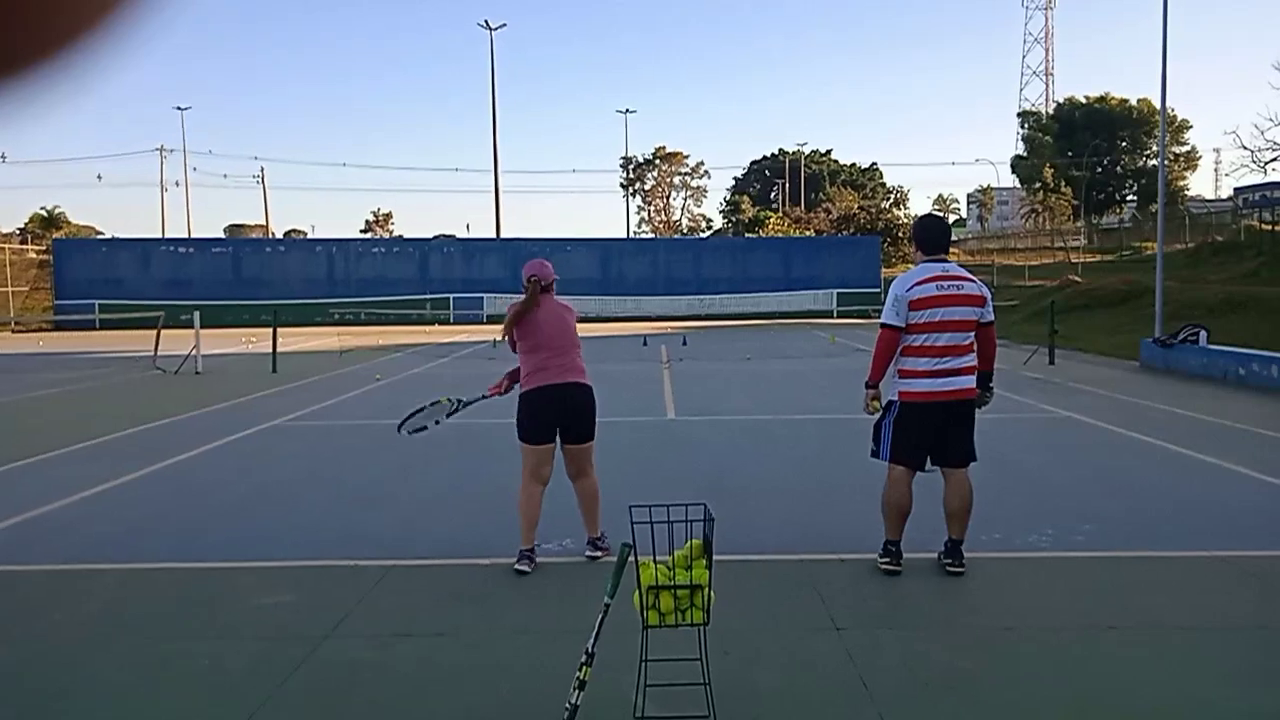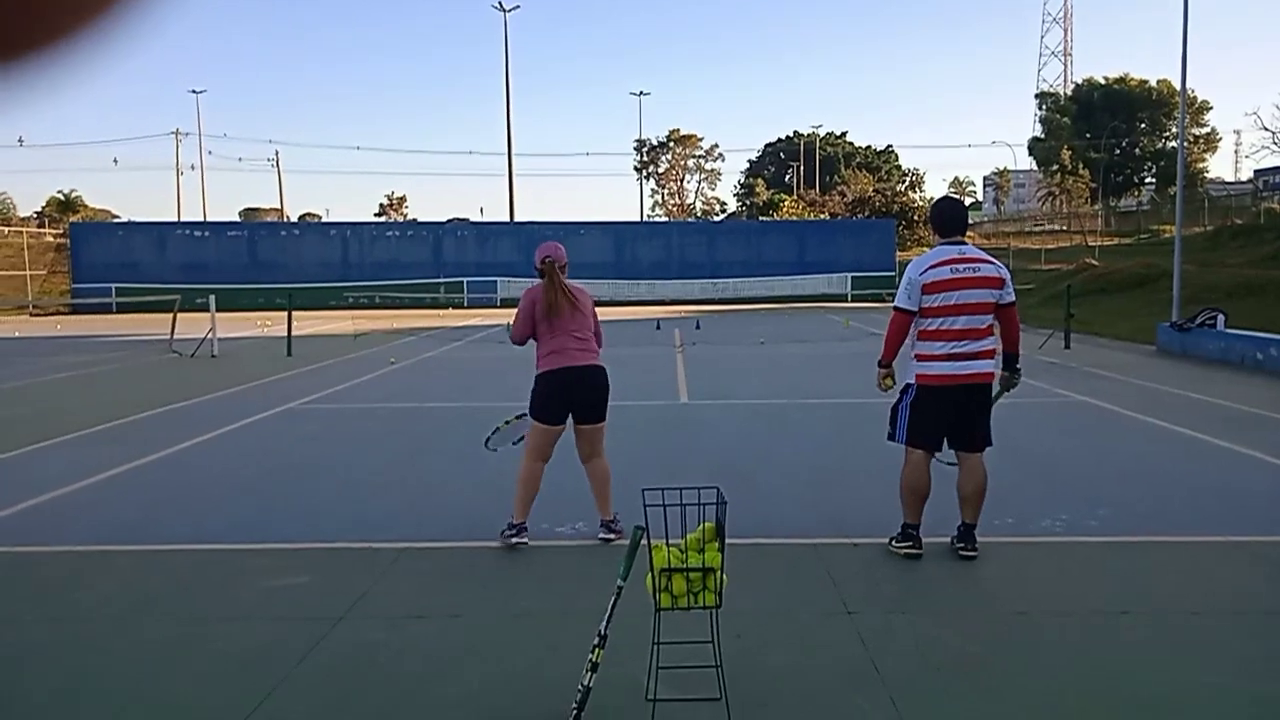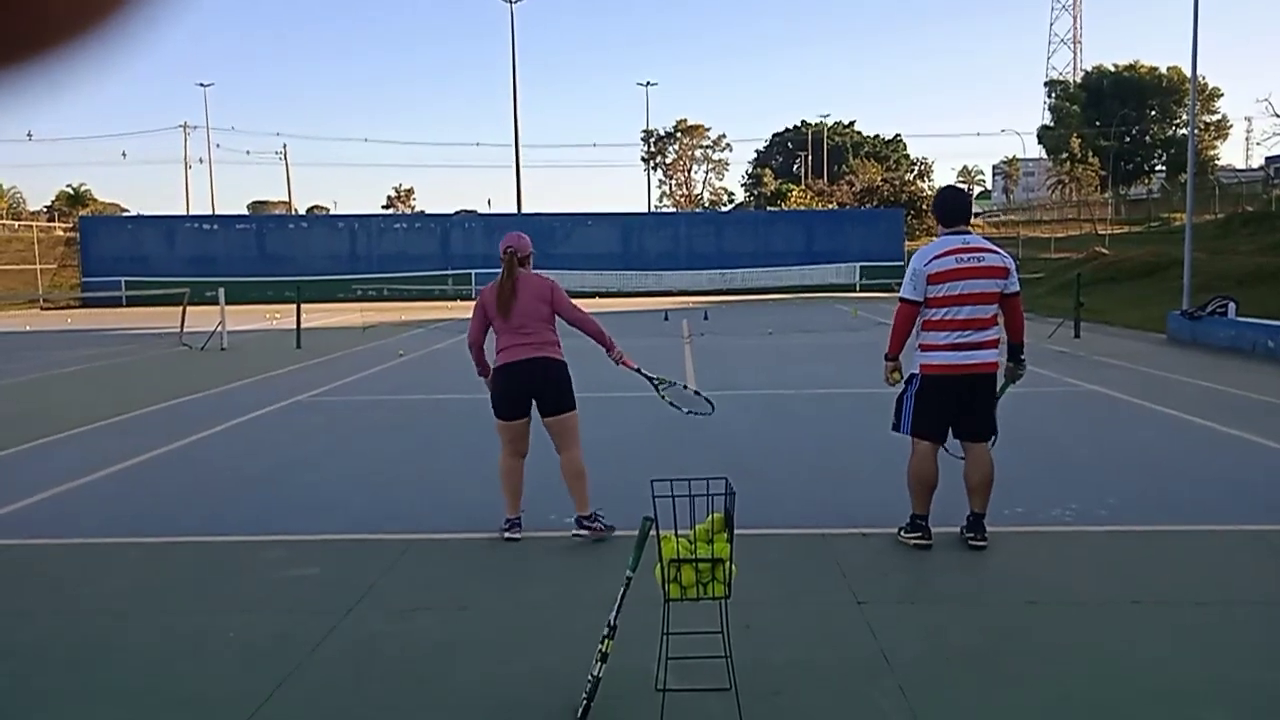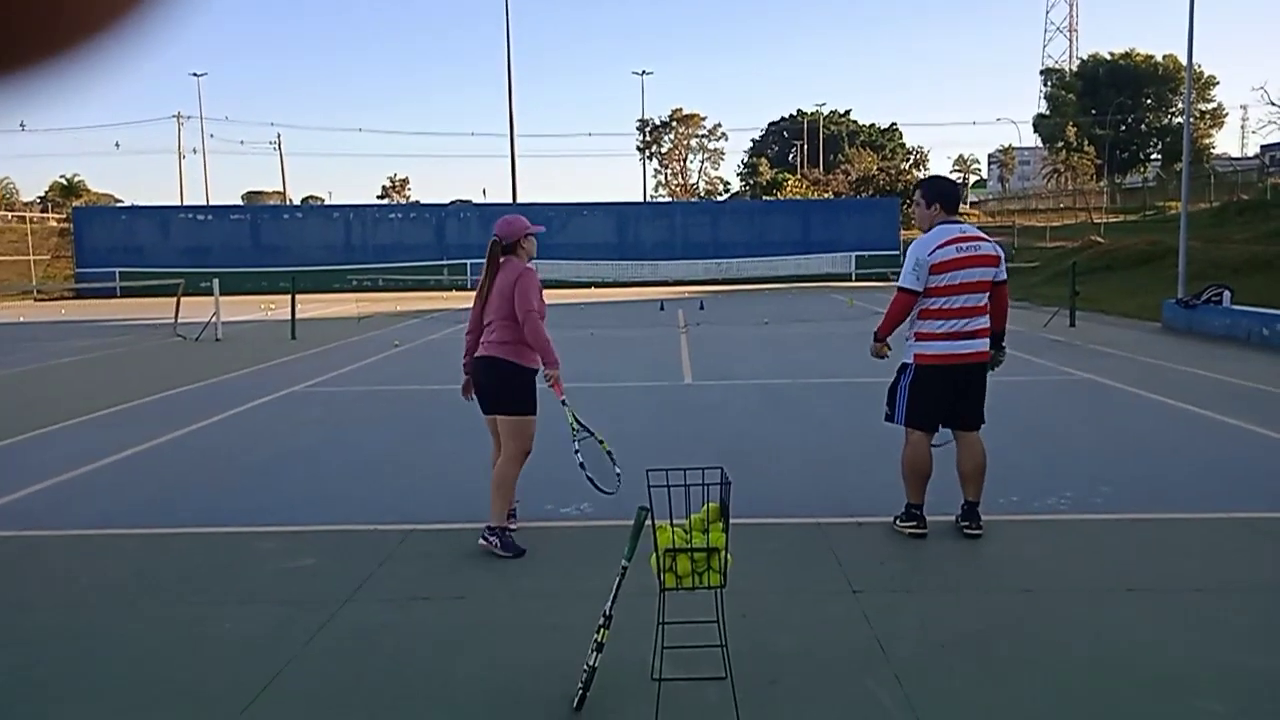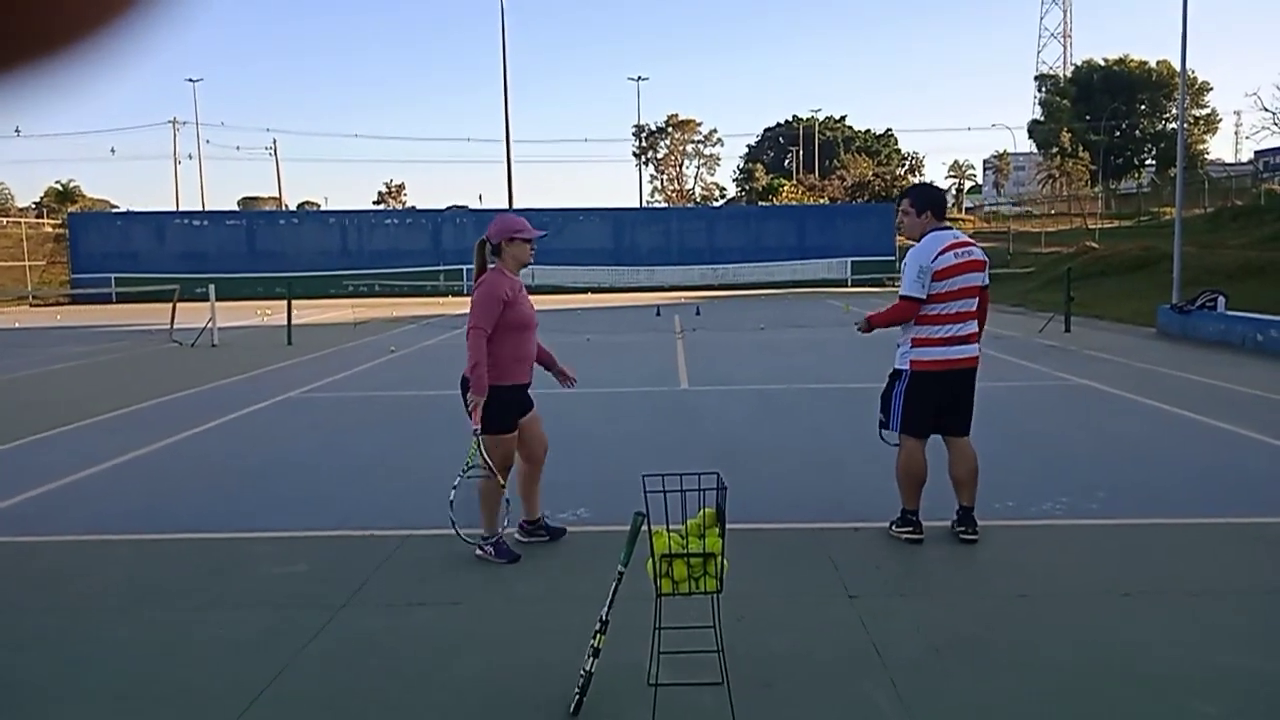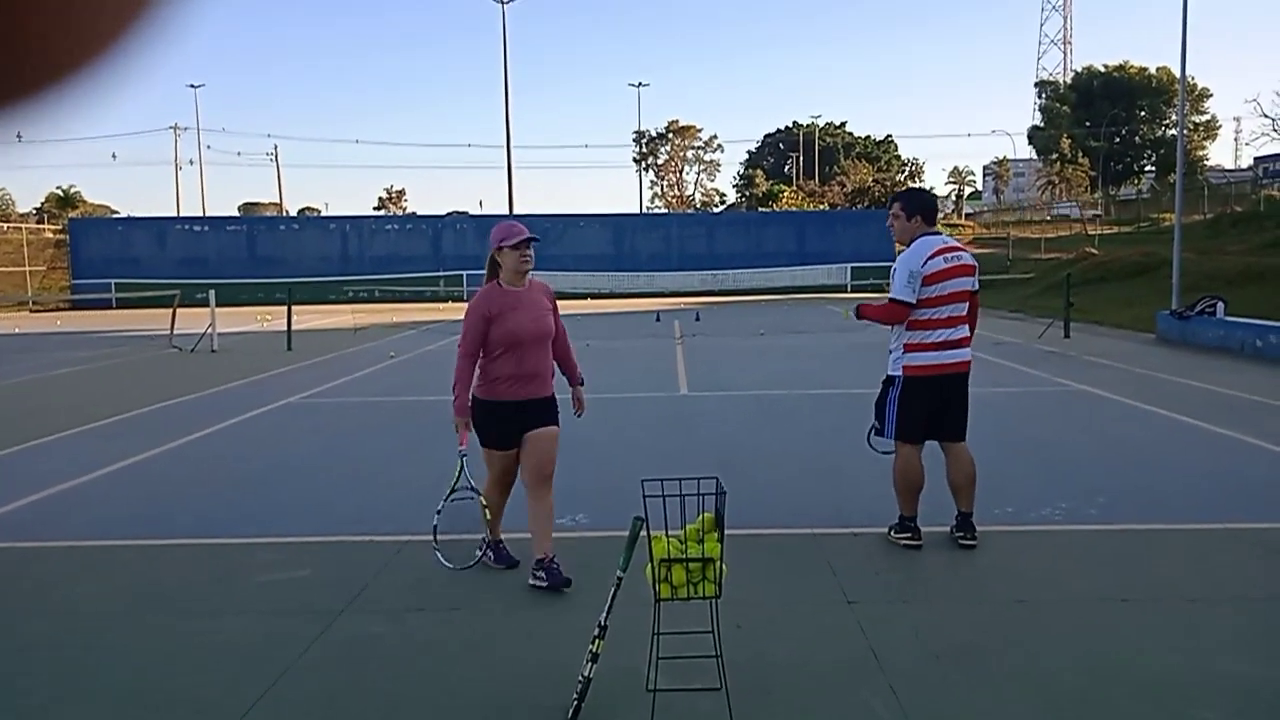
dt=0.4s
person 1, frame 1
left shoulder: (905, 285)
right shoulder: (976, 287)
left elbow: (888, 339)
right elbow: (987, 341)
left wrist: (873, 384)
right wrist: (984, 383)
left hip: (914, 395)
right hip: (961, 393)
left knee: (900, 471)
right knee: (957, 471)
left ankle: (892, 550)
right ankle: (954, 550)
person 1, frame 2
left shoulder: (920, 268)
right shoulder: (994, 269)
left elbow: (901, 322)
right elbow: (1010, 322)
left wrist: (885, 363)
right wrist: (1011, 364)
left hip: (930, 378)
right hip: (978, 377)
left knee: (917, 454)
right knee: (971, 455)
left ankle: (910, 534)
right ankle: (967, 535)
person 1, frame 3
left shoulder: (925, 258)
right shoulder: (999, 258)
left elbow: (907, 314)
right elbow: (1013, 312)
left wrist: (892, 357)
right wrist: (1015, 355)
left hip: (935, 368)
right hip: (982, 367)
left knee: (924, 445)
right knee: (977, 446)
left ankle: (919, 524)
right ankle: (977, 524)
person 1, frame 4
left shoulder: (924, 247)
right shoulder: (989, 246)
left elbow: (905, 302)
right elbow: (1000, 299)
left wrist: (880, 336)
right wrist: (996, 342)
left hip: (929, 358)
right hip: (974, 355)
left knee: (918, 434)
right knee: (968, 433)
left ankle: (914, 513)
right ankle: (971, 513)
person 1, frame 5
left shoulder: (921, 254)
right shoulder: (975, 251)
left elbow: (907, 310)
right elbow: (981, 304)
left wrist: (871, 322)
left hip: (922, 363)
right hip: (963, 360)
left knee: (911, 439)
right knee: (959, 438)
left ankle: (909, 519)
right ankle: (966, 517)
person 1, frame 6
left shoulder: (911, 258)
right shoulder: (964, 255)
left elbow: (895, 313)
right elbow: (972, 309)
left wrist: (862, 309)
left hip: (914, 369)
right hip: (956, 365)
left knee: (908, 446)
right knee: (955, 444)
left ankle: (908, 525)
right ankle: (966, 523)
person 2, frame 1
left shoulder: (518, 312)
right shoulder: (568, 313)
right wrist: (514, 377)
left hip: (537, 397)
right hip: (578, 393)
left knee: (534, 479)
right knee: (583, 474)
left ankle: (526, 551)
right ankle: (595, 539)
person 2, frame 2
left shoulder: (534, 294)
right shoulder: (584, 296)
left elbow: (518, 336)
left hip: (554, 379)
right hip: (593, 375)
left knee: (535, 457)
right knee: (594, 455)
left ankle: (518, 525)
right ankle: (607, 522)
person 2, frame 3
left shoulder: (488, 294)
right shoulder: (546, 285)
left elbow: (474, 341)
right elbow: (576, 317)
left wrist: (485, 371)
right wrist: (609, 345)
left hip: (508, 374)
right hip: (549, 369)
left knee: (512, 452)
right knee: (569, 448)
left ankle: (512, 520)
right ankle: (584, 517)
person 2, frame 4
left shoulder: (491, 278)
right shoulder: (524, 275)
left elbow: (474, 329)
right elbow: (529, 319)
left wrist: (470, 371)
right wrist: (550, 361)
left hip: (485, 366)
right hip: (512, 370)
left knee: (503, 449)
right knee: (515, 453)
left ankle: (506, 511)
right ankle: (494, 530)
person 2, frame 5
left shoulder: (513, 283)
right shoulder: (494, 284)
right elbow: (476, 335)
left wrist: (553, 364)
right wrist: (478, 386)
left hip: (513, 388)
right hip: (492, 391)
left knee: (536, 453)
right knee: (498, 466)
left ankle: (531, 523)
right ankle: (489, 540)
person 2, frame 6
left shoulder: (544, 293)
right shoulder: (485, 301)
left elbow: (559, 341)
right elbow: (467, 354)
left wrist: (575, 381)
right wrist: (462, 405)
left hip: (541, 403)
right hip: (496, 406)
left knee: (541, 480)
right knee: (501, 480)
left ankle: (544, 564)
right ankle: (491, 543)
